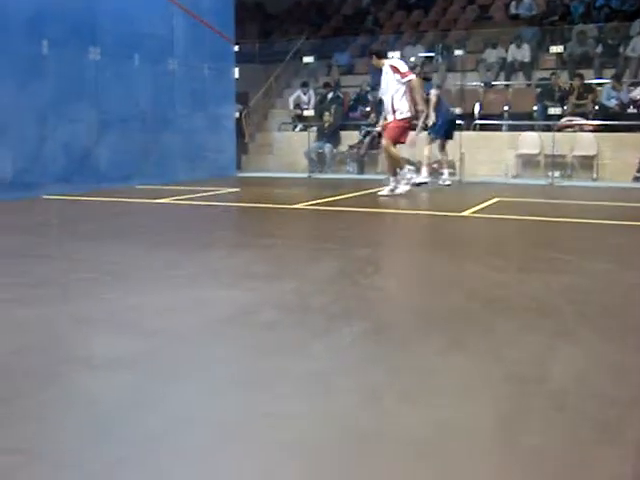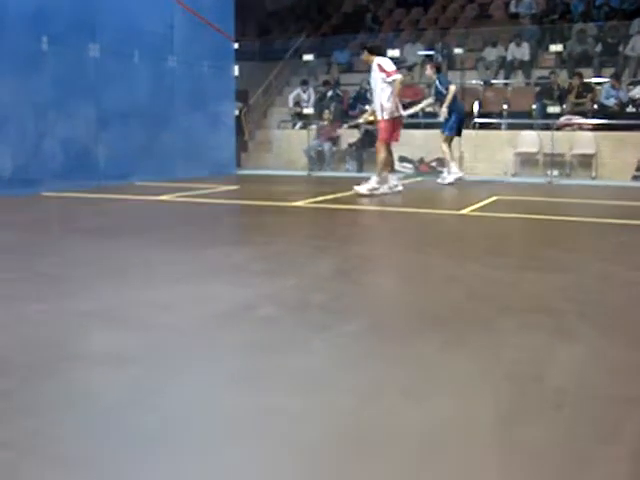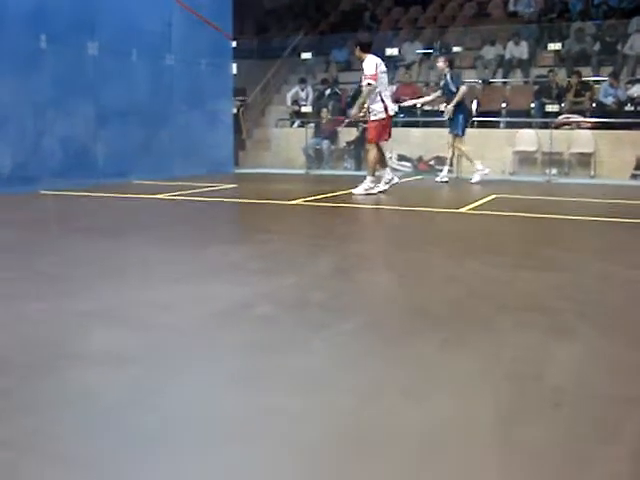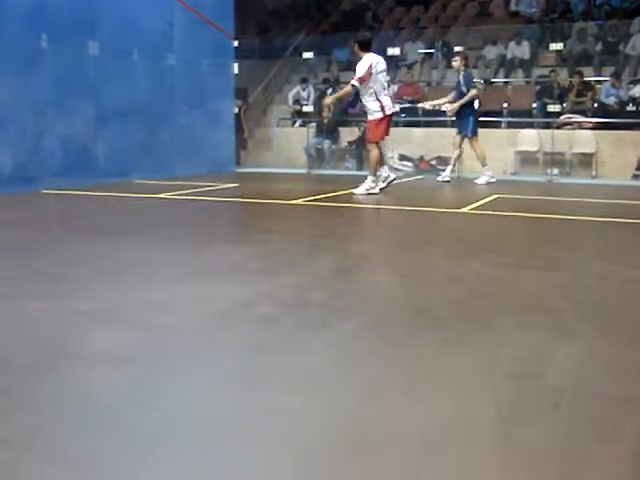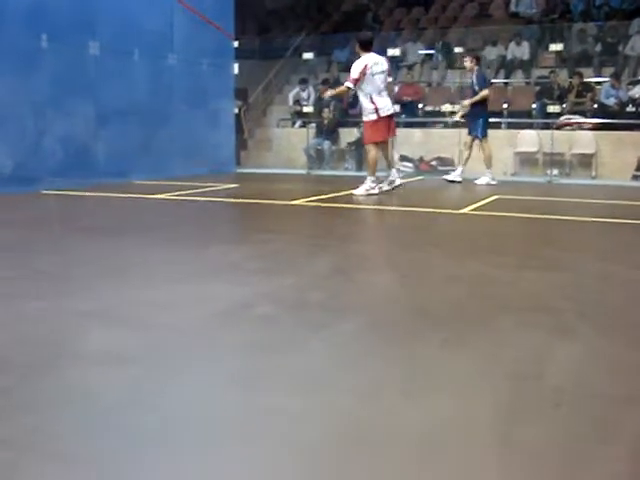
dt=0.2s
person 1, frame 1
left shoulder: (394, 64)
right shoulder: (385, 72)
left elbow: (413, 80)
left wrist: (419, 102)
right wrist: (383, 119)
left hip: (401, 115)
right hip: (392, 116)
left knee: (386, 144)
right knee: (387, 147)
left ankle: (404, 176)
right ankle: (394, 184)
person 1, frame 2
left shoulder: (381, 62)
right shoulder: (375, 67)
left elbow: (397, 79)
left wrist: (394, 103)
right wrist: (369, 113)
left hip: (390, 113)
right hip: (383, 113)
left knee: (381, 145)
right knee: (383, 147)
left ankle: (376, 182)
right ankle: (393, 182)
person 1, frame 3
left shoulder: (369, 63)
right shoulder: (374, 61)
left elbow: (370, 87)
left wrist: (357, 106)
right wrist: (366, 108)
left hip: (379, 111)
right hip: (381, 110)
left knee: (371, 146)
right knee: (375, 145)
left ankle: (370, 183)
right ankle: (388, 176)
person 1, frame 4
left shoulder: (364, 63)
right shoulder: (379, 59)
left elbow: (353, 87)
left wrist: (333, 98)
left hip: (377, 110)
right hip: (384, 107)
left knee: (372, 145)
right knee: (375, 143)
left ankle: (371, 182)
right ankle: (385, 173)
person 1, frame 5
left shoulder: (360, 64)
right shoulder: (382, 60)
left elbow: (348, 87)
right elbow: (387, 84)
left wrist: (331, 93)
left hip: (373, 111)
right hip: (386, 108)
left knee: (371, 146)
right knee: (384, 144)
left ankle: (371, 183)
right ankle: (393, 176)
person 2, frame 1
left shoulder: (427, 86)
right shoulder: (431, 86)
left elbow: (434, 93)
left wrist: (431, 112)
left hip: (442, 117)
right hip: (449, 118)
left knee: (428, 145)
right knee: (441, 148)
left ankle: (424, 174)
right ankle: (445, 176)
person 2, frame 2
left shoulder: (441, 78)
right shoulder: (437, 83)
left elbow: (453, 88)
right elbow: (429, 101)
left wrist: (445, 107)
right wrist: (408, 111)
left hip: (455, 112)
right hip: (456, 113)
left knee: (443, 142)
right knee: (446, 144)
left ankle: (454, 170)
right ankle: (447, 174)
person 2, frame 3
left shoulder: (453, 74)
right shoulder: (445, 80)
left elbow: (463, 89)
right elbow: (434, 96)
left wrist: (452, 105)
right wrist: (414, 102)
left hip: (460, 112)
right hip: (455, 114)
left knee: (457, 143)
right knee: (452, 143)
left ankle: (479, 168)
right ankle: (445, 173)
person 2, frame 4
left shoulder: (466, 74)
right shoulder: (459, 77)
left elbow: (474, 92)
right elbow: (452, 97)
left wrist: (458, 104)
right wrist: (433, 103)
left hip: (469, 114)
right hip: (462, 116)
left knee: (473, 143)
right knee: (457, 143)
left ankle: (488, 173)
right ankle: (448, 173)
person 2, frame 5
left shoulder: (479, 74)
right shoulder: (474, 76)
left elbow: (486, 92)
left wrist: (469, 101)
right wrist: (462, 112)
left hip: (480, 115)
right hip: (474, 115)
left knee: (483, 143)
right knee: (468, 143)
left ankle: (489, 176)
right ankle: (458, 173)
